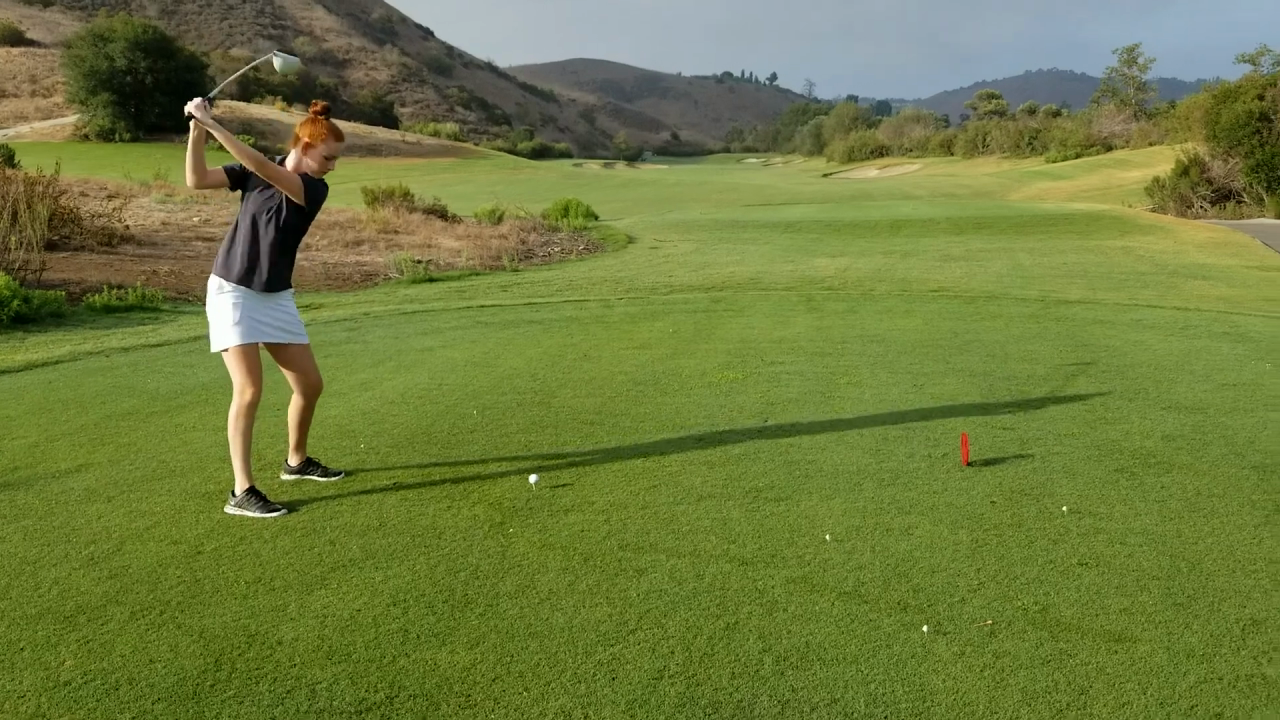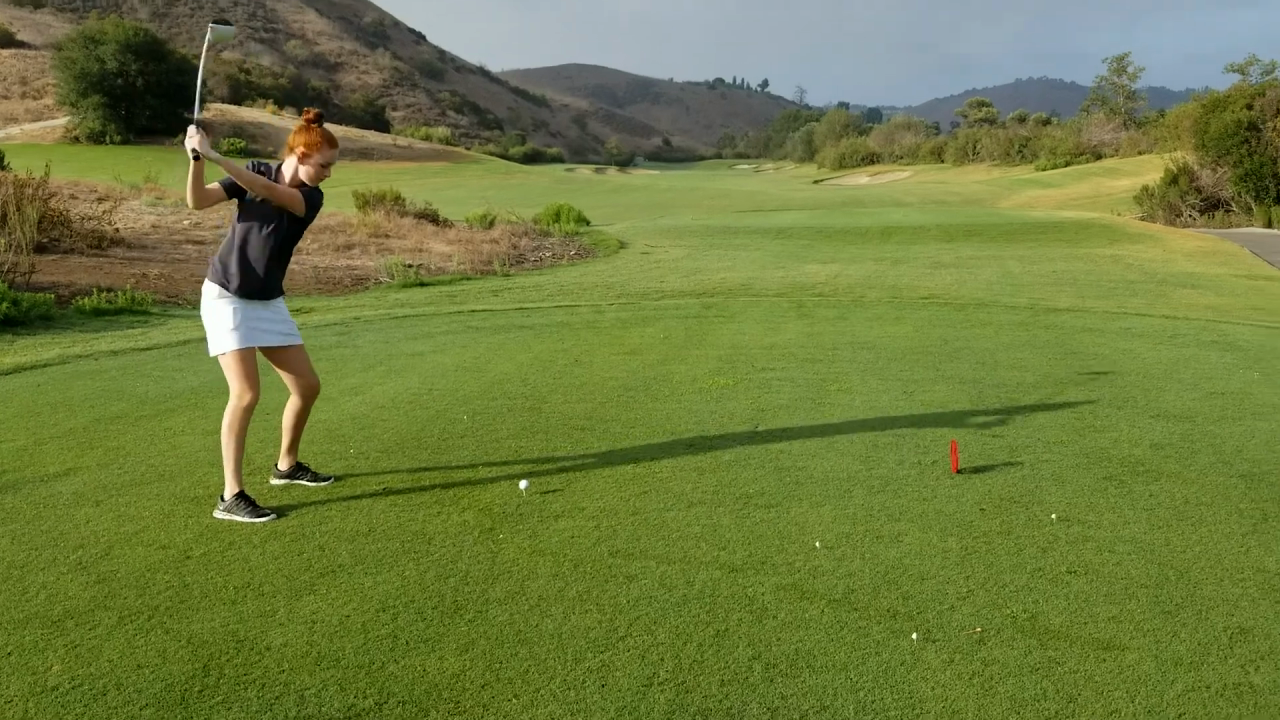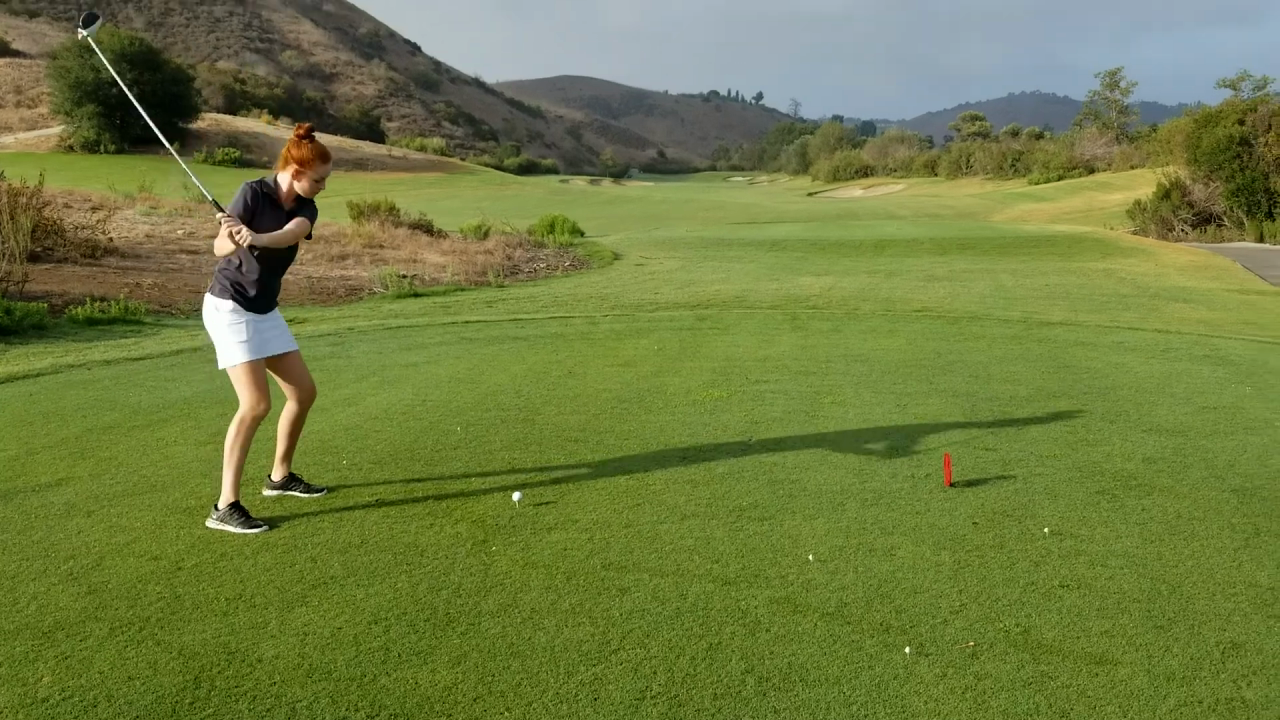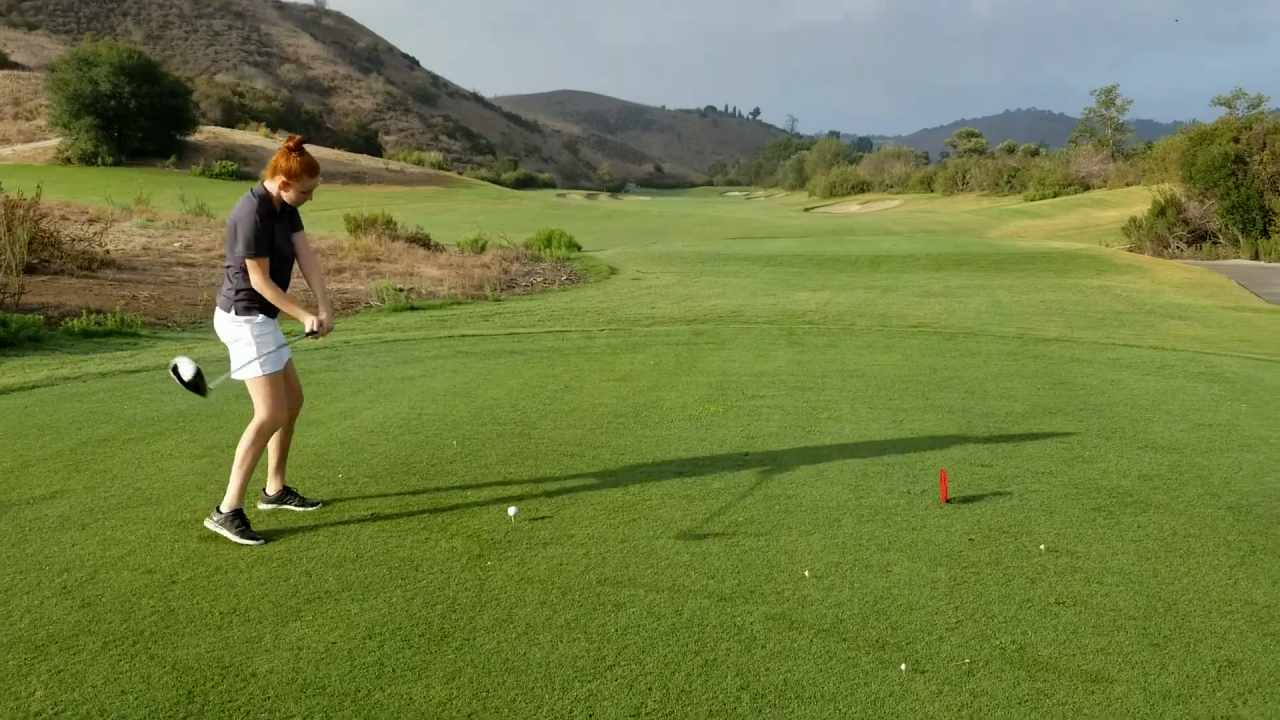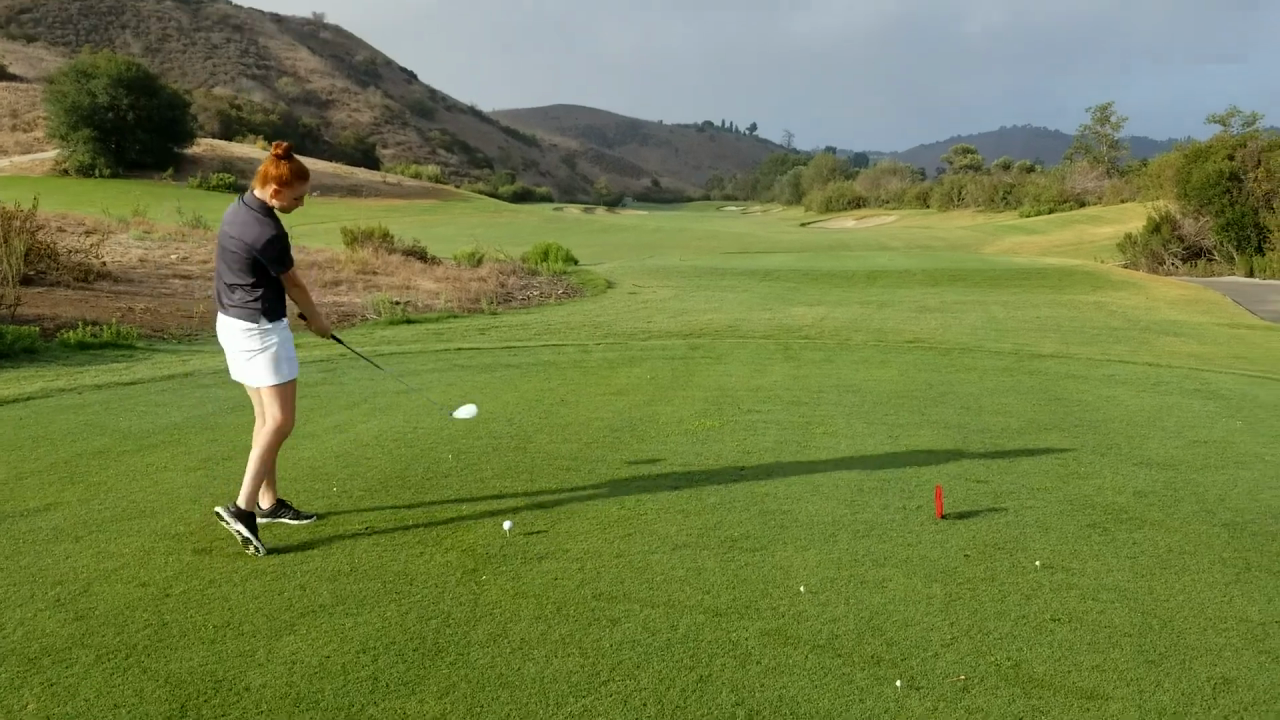
dt=0.1s
person 1, frame 1
left shoulder: (316, 191)
right shoulder: (263, 164)
left elbow: (259, 168)
right elbow: (197, 181)
left wrist: (212, 125)
right wrist: (197, 132)
left hip: (275, 297)
right hip: (231, 291)
left knee: (310, 384)
right knee: (249, 389)
left ankle: (297, 460)
right ankle: (242, 491)
person 1, frame 2
left shoulder: (311, 198)
right shoulder: (253, 172)
left elbow: (267, 193)
right elbow: (197, 200)
left wrist: (215, 155)
right wrist: (198, 156)
left hip: (268, 303)
right hip: (226, 296)
left knee: (308, 385)
right knee: (246, 394)
left ankle: (287, 464)
right ankle: (231, 496)
person 1, frame 3
left shoulder: (309, 209)
right shoulder: (252, 195)
left elbow: (287, 238)
right elbow: (221, 249)
left wrist: (253, 237)
right wrist: (232, 240)
left hip: (261, 312)
right hip: (230, 311)
left knee: (305, 392)
right knee: (254, 406)
left ankle: (280, 475)
right ankle: (226, 505)
person 1, frame 4
left shoulder: (286, 209)
right shoulder: (253, 213)
left elbow: (308, 262)
right elbow: (261, 282)
left wrist: (323, 308)
right wrist: (302, 316)
left hip: (259, 320)
right hip: (244, 320)
left knee: (293, 401)
right knee: (271, 414)
left ankle: (275, 488)
right ankle: (227, 510)
person 1, frame 5
left shoulder: (239, 204)
right shoulder: (270, 235)
right elbow: (294, 287)
right wrist: (315, 318)
left hip: (231, 323)
right hip: (261, 329)
left knee: (270, 414)
right knee: (280, 420)
left ankle: (268, 501)
right ankle: (241, 505)
